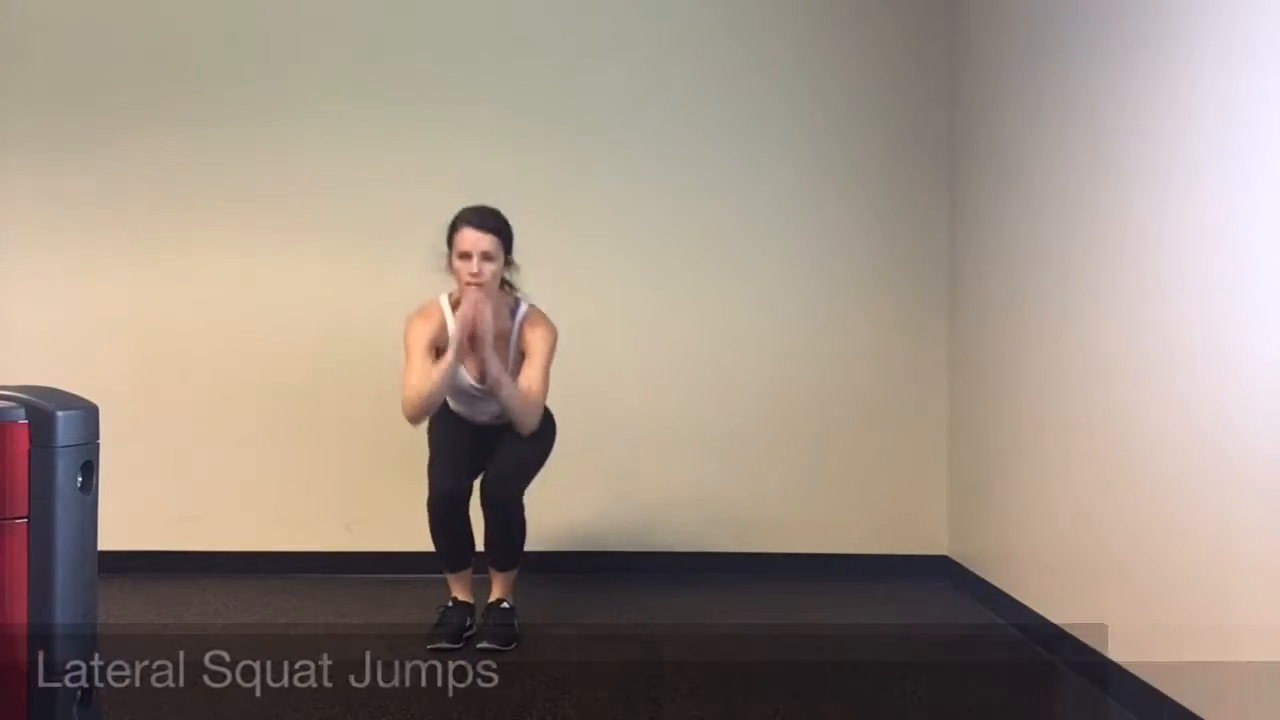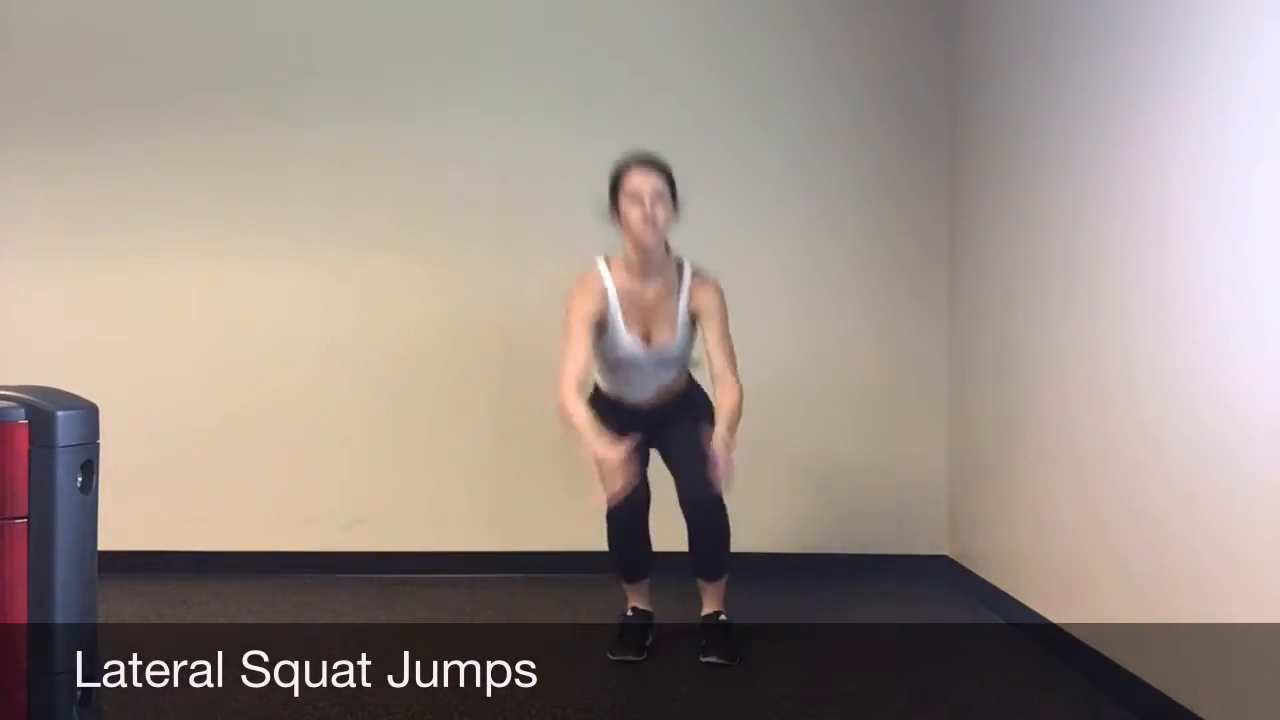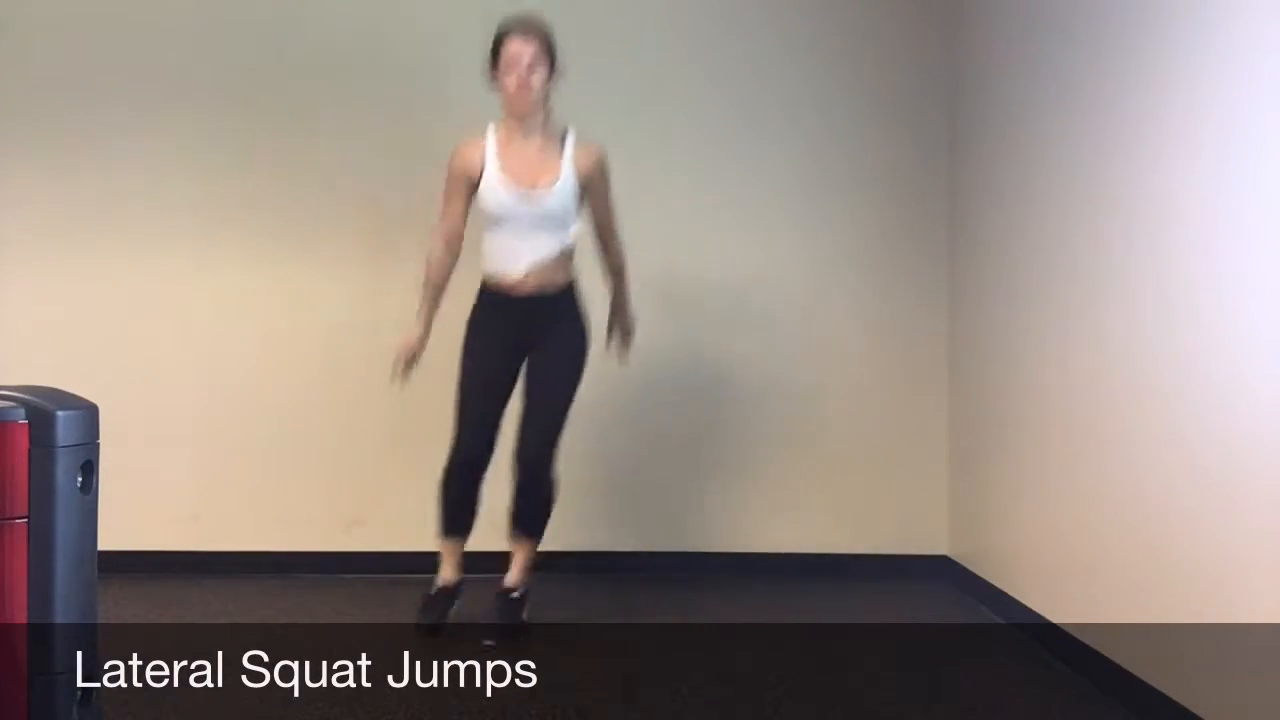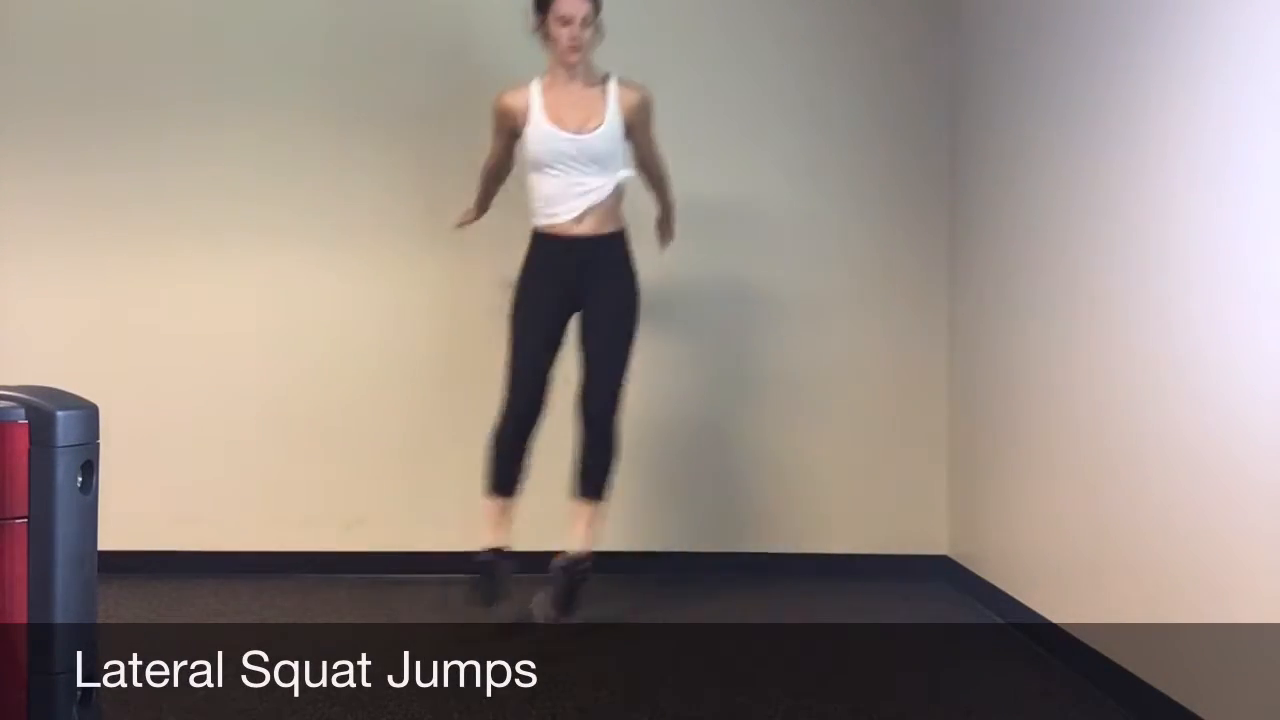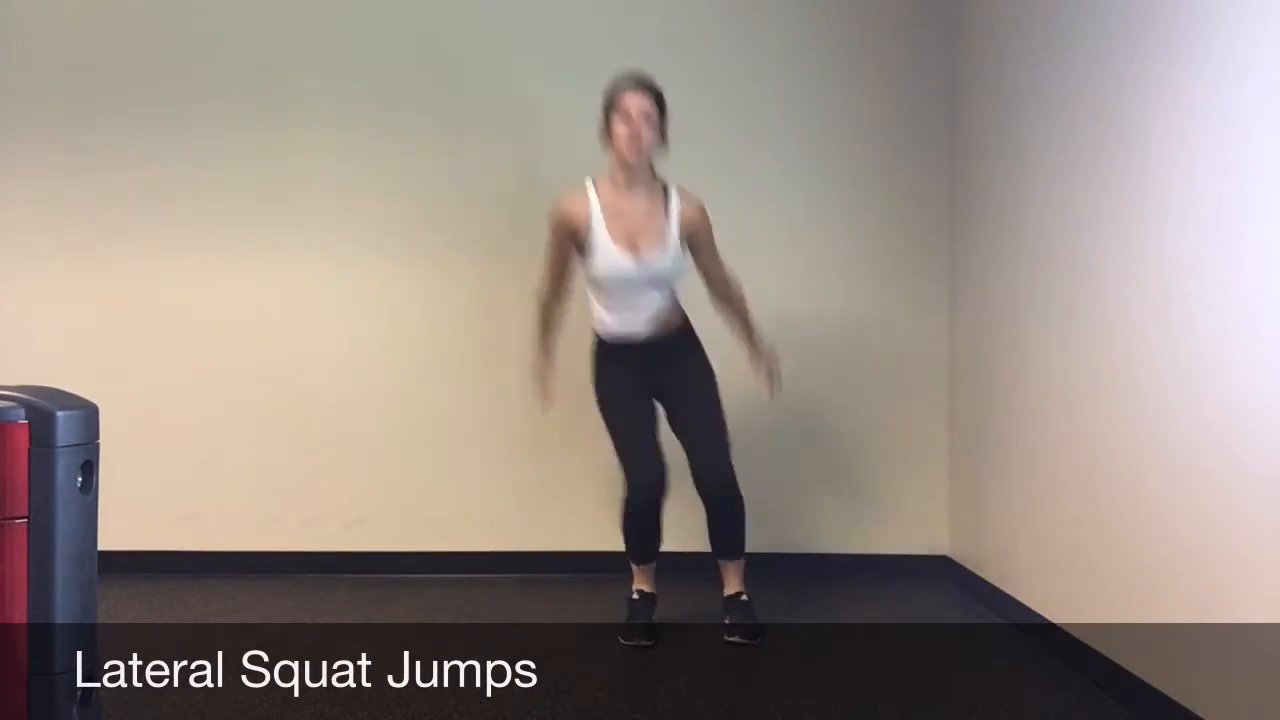
dt=1s
person 1, frame 1
left shoulder: (535, 327)
right shoulder: (428, 323)
left elbow: (527, 414)
right elbow: (413, 408)
left wrist: (491, 352)
right wrist: (455, 353)
left hip: (518, 430)
right hip: (459, 426)
left knee: (500, 492)
right knee: (446, 496)
left ankle: (502, 603)
right ankle: (460, 602)
person 1, frame 2
left shoulder: (701, 290)
right shoulder: (592, 290)
left elbow: (729, 383)
right elbow: (569, 388)
left wrist: (724, 439)
right wrist: (600, 448)
left hip: (683, 411)
right hip: (618, 416)
left knee: (704, 500)
right knee: (626, 498)
left ankle: (714, 614)
right ankle: (638, 610)
person 1, frame 3
left shoulder: (584, 159)
right shoulder: (473, 156)
left elbow: (608, 240)
right elbow: (445, 247)
left wrist: (621, 305)
right wrist: (421, 327)
left hip: (558, 321)
right hip: (493, 318)
left knee: (536, 453)
right knee: (468, 449)
left ankle: (516, 583)
right ankle: (448, 578)
person 1, frame 4
left shoulder: (629, 100)
right shoulder: (517, 104)
left elbow: (650, 165)
right elbow: (497, 166)
left wrist: (665, 215)
right wrist: (477, 210)
left hip: (609, 263)
right hip: (546, 264)
left knee: (599, 408)
right knee: (521, 405)
left ankle: (576, 555)
right ankle: (494, 545)
person 1, frame 5
left shoulder: (686, 210)
right shoulder: (576, 210)
left elbow: (721, 286)
right elbow: (554, 294)
left wrist: (756, 346)
right wrist: (543, 358)
left hip: (678, 351)
right hip: (618, 359)
left knee: (716, 476)
right knee: (647, 480)
left ankle: (734, 592)
right ankle: (642, 590)
